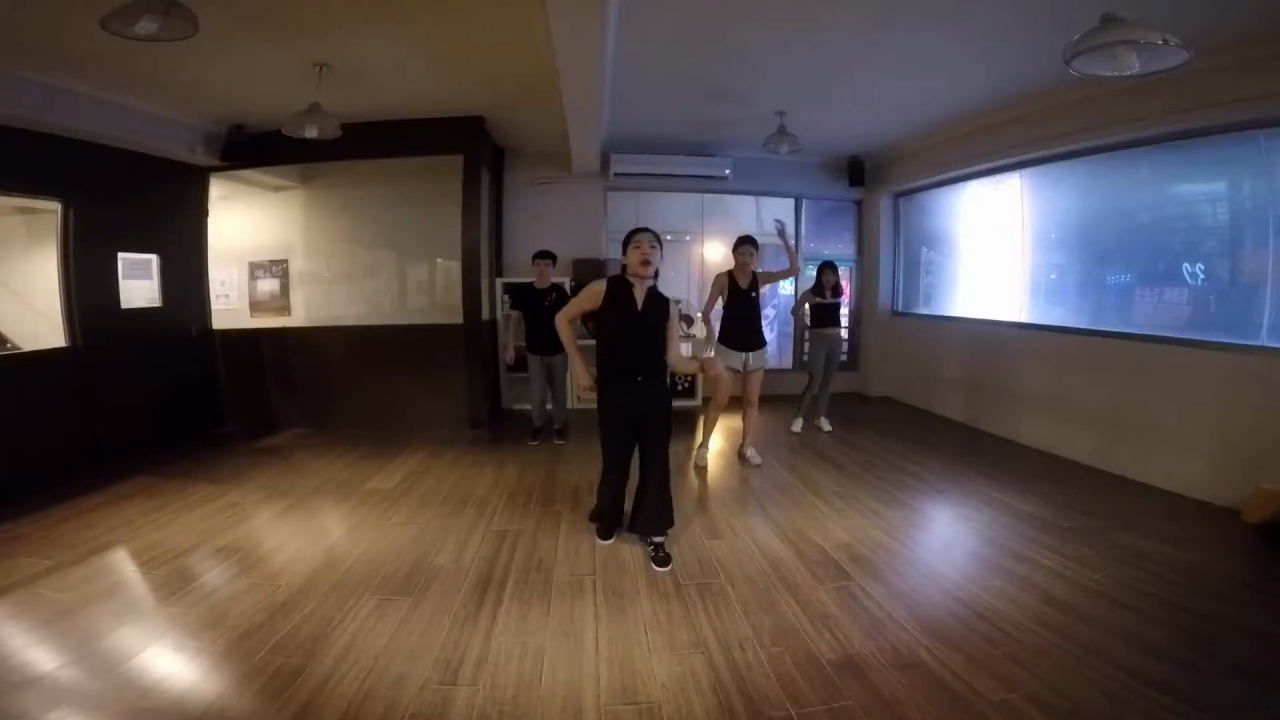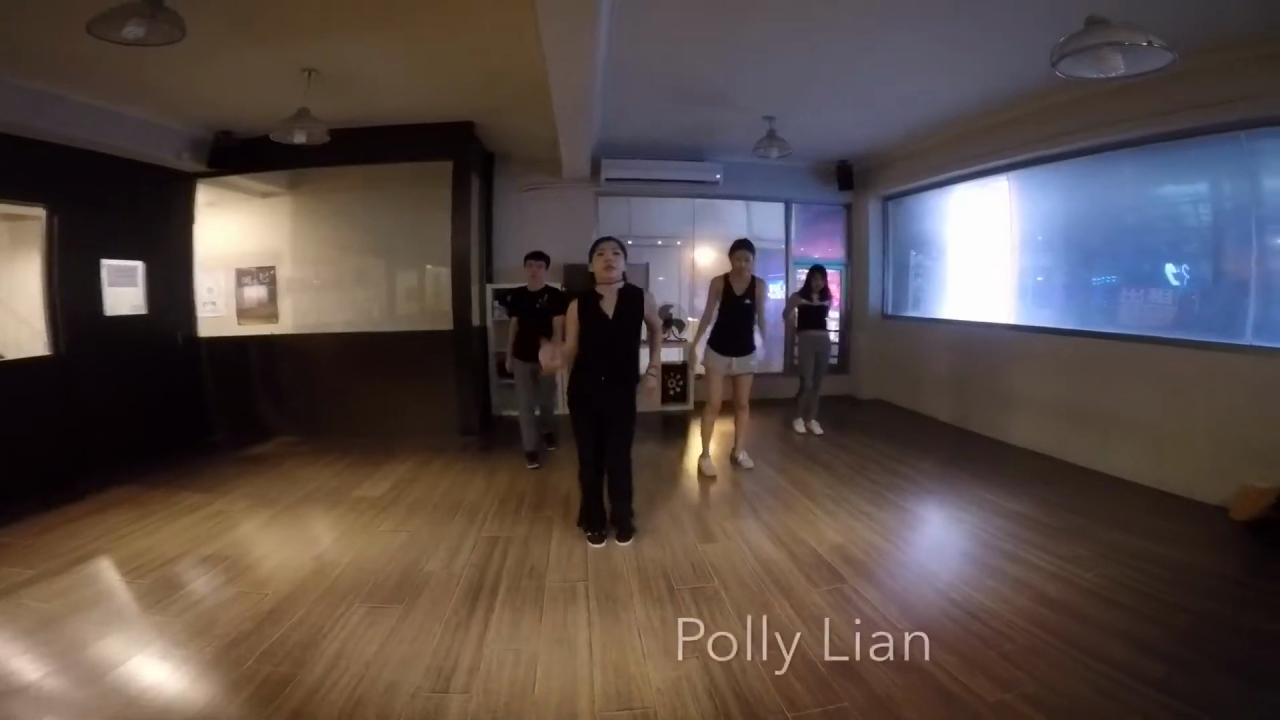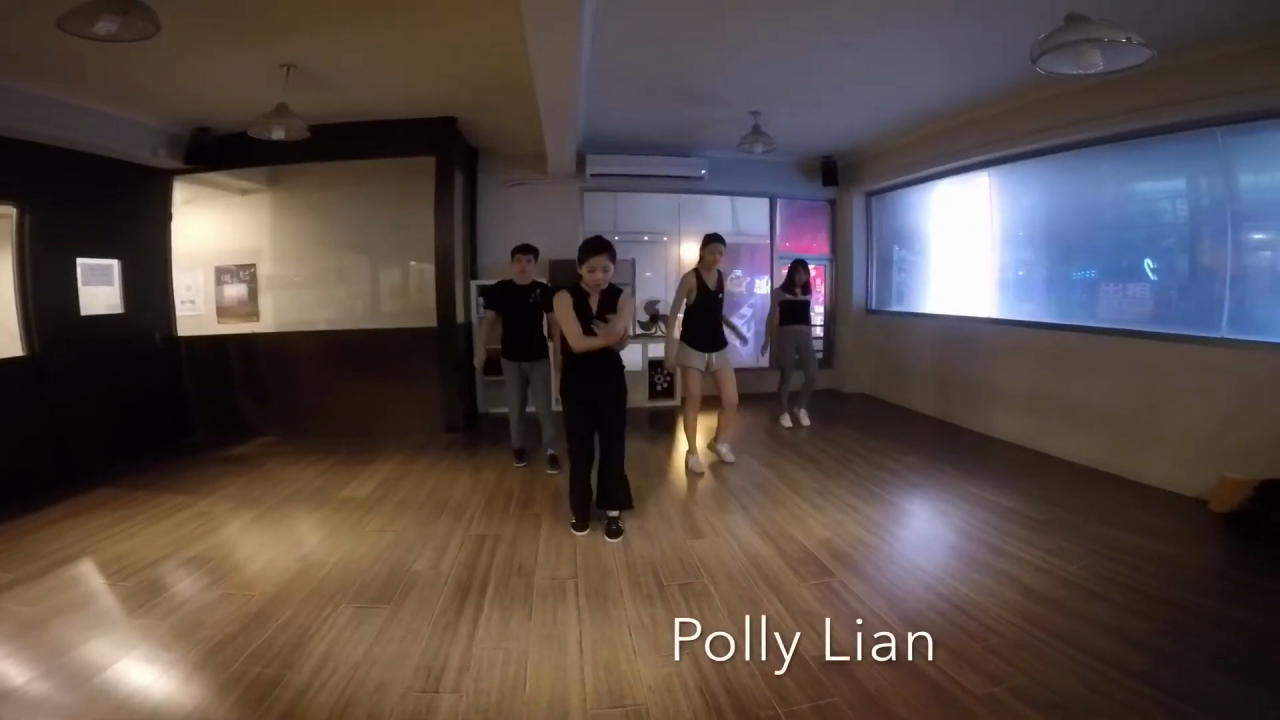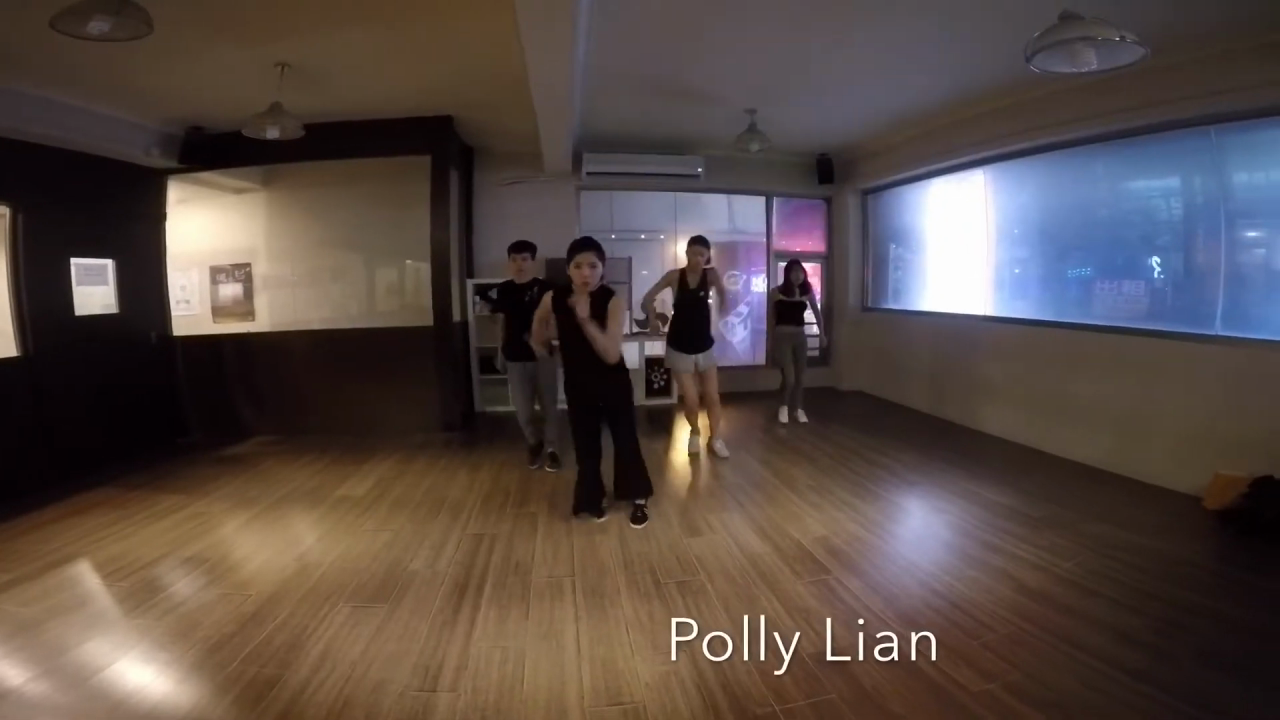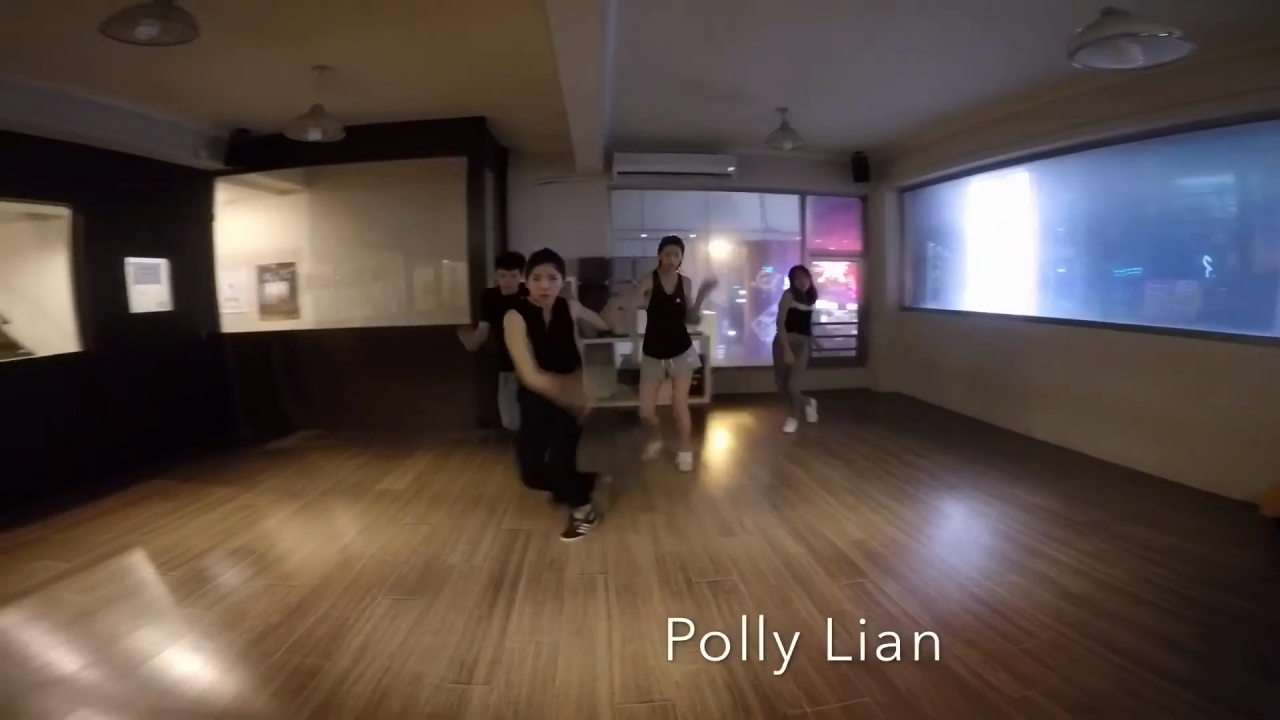
dt=0.5s
person 1, frame 1
left shoulder: (666, 305)
right shoulder: (604, 289)
left elbow: (673, 359)
right elbow: (563, 318)
left wrist: (703, 365)
right wrist: (579, 365)
left hip: (655, 394)
right hip: (615, 393)
left knee: (656, 464)
right knee: (615, 462)
left ankle: (654, 535)
right ankle: (608, 519)
person 1, frame 2
left shoulder: (642, 299)
right shoulder: (578, 305)
left elbow: (656, 332)
right elbow: (568, 354)
left wrist: (653, 371)
right wrist: (551, 361)
left hip: (621, 391)
right hip: (584, 392)
left knee: (619, 458)
right knee: (590, 459)
left ankle: (622, 518)
right ankle: (593, 520)
person 1, frame 3
left shoulder: (620, 299)
right shoulder: (565, 298)
left elbow: (620, 340)
right elbow: (578, 343)
left wrist: (619, 334)
right wrist: (608, 338)
left hip: (610, 382)
right hip: (575, 384)
left knee: (613, 448)
right knee: (580, 450)
left ankle: (613, 510)
right ankle: (581, 510)
person 1, frame 4
left shoulder: (613, 301)
right shoulder: (555, 298)
left elbow: (613, 354)
right elbow: (541, 320)
left wrist: (586, 320)
right wrist: (539, 341)
left hip: (613, 382)
right hip: (577, 384)
left knee: (625, 441)
right knee: (586, 446)
left ankle: (638, 498)
right ankle: (591, 498)
person 1, frame 5
left shoulder: (568, 308)
right shoulder: (515, 318)
left elbow: (595, 321)
right elbow: (529, 374)
right wrist: (562, 389)
left hip: (567, 400)
right hip: (535, 401)
left knee: (557, 465)
right knee: (531, 469)
left ankle: (582, 509)
right ankle: (579, 490)
person 2, frame 1
left shoulder: (760, 278)
right shoulder: (723, 278)
left elbow: (794, 270)
right elbow: (706, 311)
left wrist: (785, 240)
right wrist: (709, 327)
left hip: (756, 347)
right hip: (729, 346)
left knee: (752, 400)
right knee: (720, 399)
left ankle: (747, 446)
right ankle: (703, 446)
person 2, frame 2
left shoulder: (759, 285)
right shoulder: (718, 283)
left elbow: (760, 319)
right elbow: (708, 315)
right wrist: (694, 345)
left hip: (745, 351)
right hip: (717, 350)
left knee: (742, 404)
right knee: (713, 404)
left ankle: (739, 450)
right ankle: (705, 455)
person 2, frame 3
left shoulder: (722, 277)
right shoulder: (690, 278)
right elbow: (674, 313)
left wrist: (734, 328)
right wrist: (670, 348)
left hip: (719, 347)
right hip: (692, 347)
left knee: (731, 400)
right knee: (693, 401)
left ankle: (719, 442)
right ankle: (692, 452)
person 2, frame 4
left shoulder: (711, 274)
right shoulder: (672, 276)
left elbow: (723, 298)
right elbow: (647, 299)
right wrist: (653, 321)
left hip: (704, 346)
right hip: (678, 347)
left knee: (712, 397)
right knee: (691, 401)
left ankle: (715, 439)
right ankle: (695, 433)
person 2, frame 5
left shoulder: (685, 282)
right shoulder: (649, 281)
left elbow: (692, 320)
right elbow: (631, 309)
left wrist: (702, 295)
left hip: (681, 352)
right hip: (653, 354)
left knee: (679, 406)
right knee: (646, 411)
left ankle: (686, 449)
right ankle: (656, 437)
person 3, frame 1
left shoulder: (560, 292)
right shoulder: (522, 291)
right elbow: (515, 319)
right wrist: (510, 346)
left hip: (557, 351)
right hip: (534, 351)
left knee: (559, 392)
right knee: (538, 393)
left ankle: (559, 426)
right ankle: (538, 426)
person 3, frame 2
left shoulder: (554, 295)
right shoulder: (516, 295)
left elbow: (558, 327)
right elbow: (515, 325)
right wrist: (509, 354)
right hip: (521, 358)
left knee: (546, 403)
right knee: (525, 405)
left ankle: (548, 432)
right ankle: (531, 448)
person 3, frame 3
left shoulder: (543, 290)
right shoulder: (499, 289)
left elbow: (552, 322)
right elbow: (489, 320)
right wrist: (481, 348)
left hip: (539, 357)
right hip: (511, 357)
left knee: (544, 406)
right knee: (515, 406)
left ankle: (551, 451)
right ankle: (519, 446)
person 3, frame 4
left shoulder: (545, 287)
right shoulder: (503, 289)
right wrist: (501, 350)
left hip: (543, 355)
right hip: (514, 358)
left knee: (549, 405)
right knee: (523, 409)
left ankle: (551, 449)
right ankle: (534, 444)
person 3, frame 5
left shoulder: (529, 295)
right shoulder: (489, 297)
right elbow: (483, 332)
right wrist: (469, 339)
right hip: (506, 368)
left knee: (511, 420)
person 4, frame 1
left shoulder: (839, 294)
right shoulder: (810, 294)
right elbow: (795, 312)
right wrist: (807, 327)
left hip: (836, 339)
right hip: (818, 339)
left knee: (827, 381)
right knee: (814, 381)
left ankle: (821, 417)
right ankle: (799, 417)
person 4, frame 2
left shoulder: (827, 299)
right shoulder: (798, 297)
right elbow: (786, 315)
left hip: (823, 341)
right hip: (806, 341)
left knee: (817, 384)
right knee: (807, 384)
left ankle: (812, 420)
right ankle: (799, 418)
person 4, frame 3
left shoulder: (807, 293)
right shoulder: (780, 292)
right elbow: (772, 317)
left wrist: (809, 335)
right wrist: (768, 339)
left hip: (804, 336)
right hip: (786, 335)
left knee: (811, 375)
right knee: (786, 376)
left ankle: (801, 408)
right ankle: (784, 413)
person 4, frame 4
left shoulder: (807, 292)
right shoulder: (777, 292)
left elbow: (816, 313)
right elbow: (771, 316)
left wrist: (822, 334)
right wrist: (772, 338)
left hip: (799, 336)
right hip: (781, 336)
left knee: (799, 376)
right knee: (789, 377)
left ankle: (798, 409)
right ankle: (784, 406)
person 4, frame 5
left shoulder: (811, 298)
right shoulder: (788, 295)
right elbow: (780, 323)
left wrist: (812, 339)
right wrist: (786, 349)
left hip: (802, 344)
right hip: (783, 344)
left knee: (793, 385)
right knee: (783, 385)
left ankle: (793, 417)
right ankle: (807, 402)
